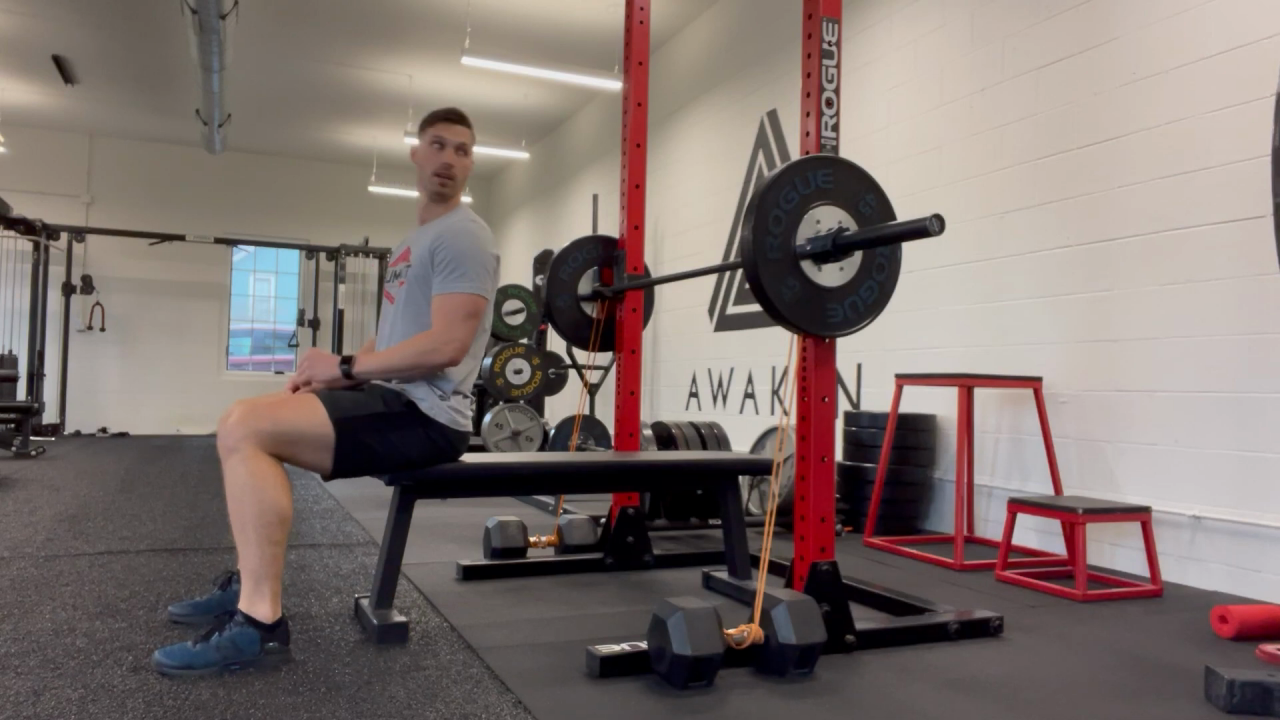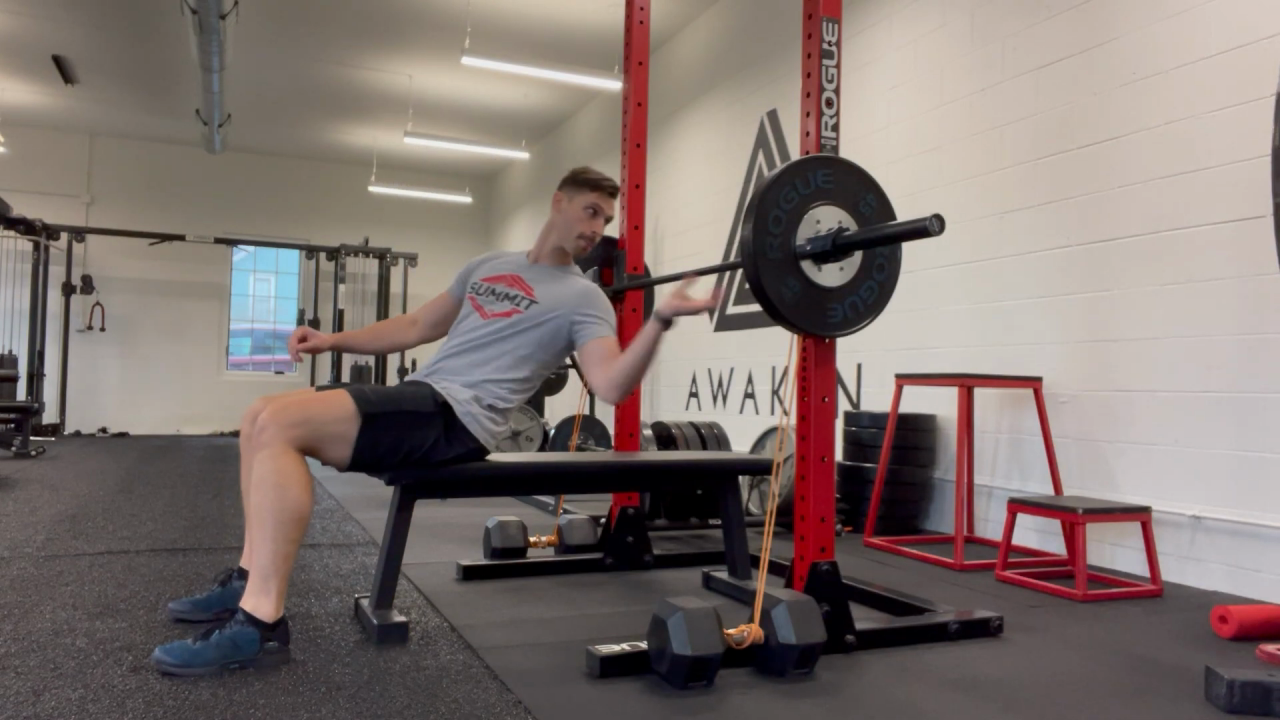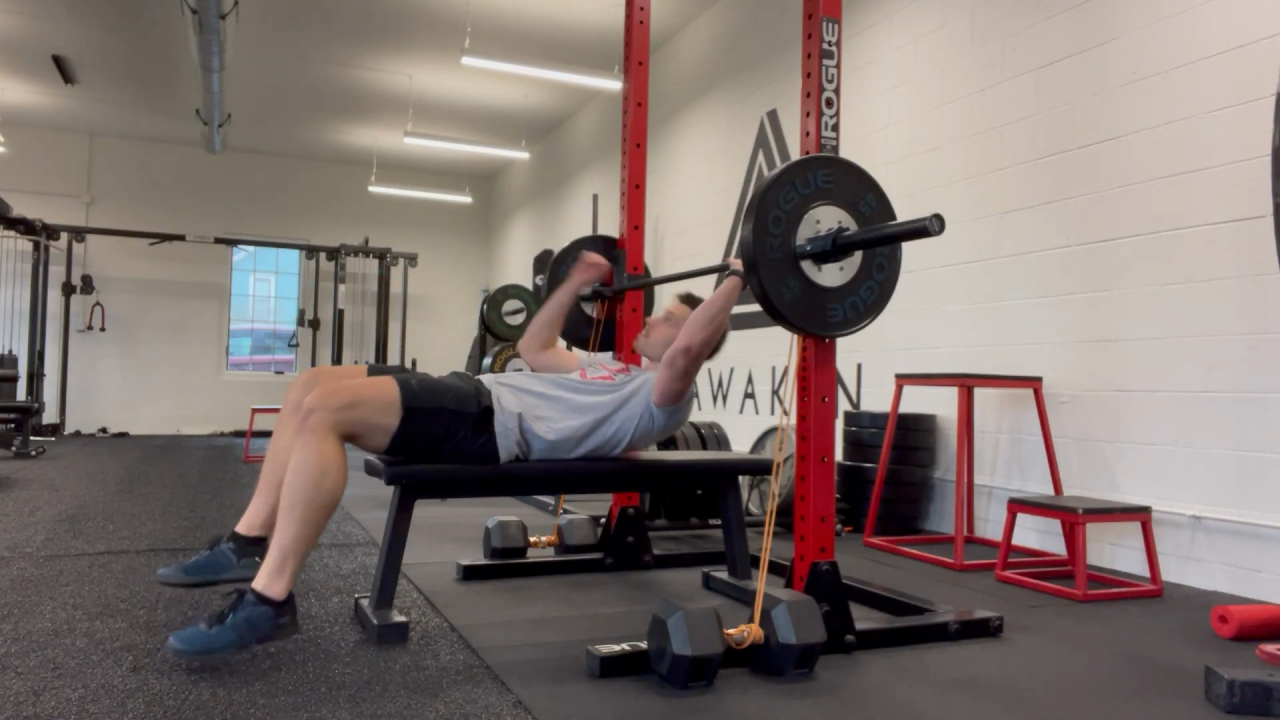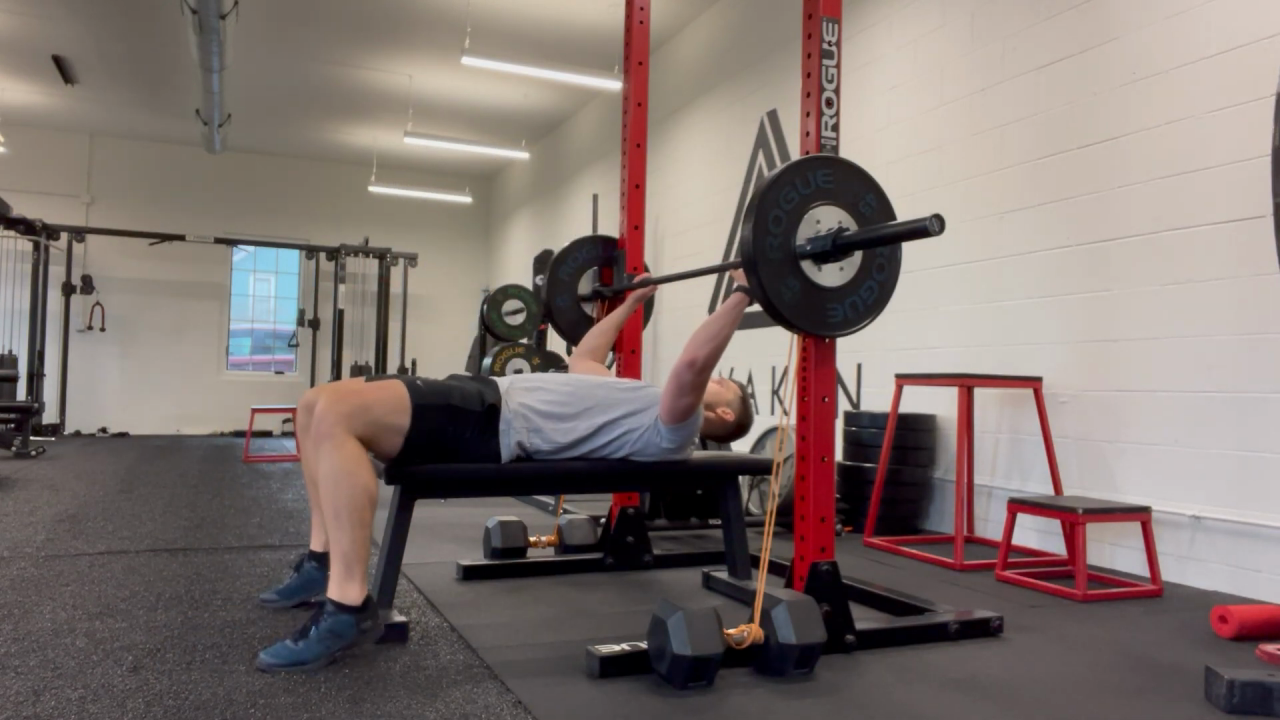
dt=0.7s
person 1, frame 1
left shoulder: (465, 237)
right shoulder: (418, 242)
left elbow: (445, 346)
left wrist: (343, 368)
right wrist: (329, 377)
left hip: (424, 417)
right hip: (396, 403)
left knee: (244, 427)
right knee: (248, 424)
left ankle: (260, 623)
right ankle: (247, 582)
person 1, frame 2
left shoulder: (583, 300)
right shoulder: (488, 264)
left elbow: (613, 388)
right elbow: (417, 324)
left wrist: (661, 318)
right wrist: (334, 341)
left hip: (451, 418)
right hip: (419, 396)
left knee: (278, 425)
right knee: (263, 418)
left ankle: (261, 622)
right ankle: (253, 576)
person 1, frame 3
left shoulder: (664, 402)
right shoulder: (615, 370)
left elbow: (689, 350)
right elbow: (533, 348)
left wrist: (735, 278)
right wrist: (574, 286)
left hip: (491, 429)
right hip: (480, 400)
left knee: (323, 406)
right knee: (312, 389)
left ankle: (269, 599)
right ankle: (249, 542)
person 1, frame 4
left shoulder: (673, 430)
right shoulder: (641, 404)
left elbow: (691, 360)
right elbow: (583, 358)
left wrist: (741, 293)
right wrist: (632, 302)
left hip: (496, 427)
left knee: (335, 416)
right knee: (317, 406)
left ankle: (348, 606)
right ankle: (325, 560)
